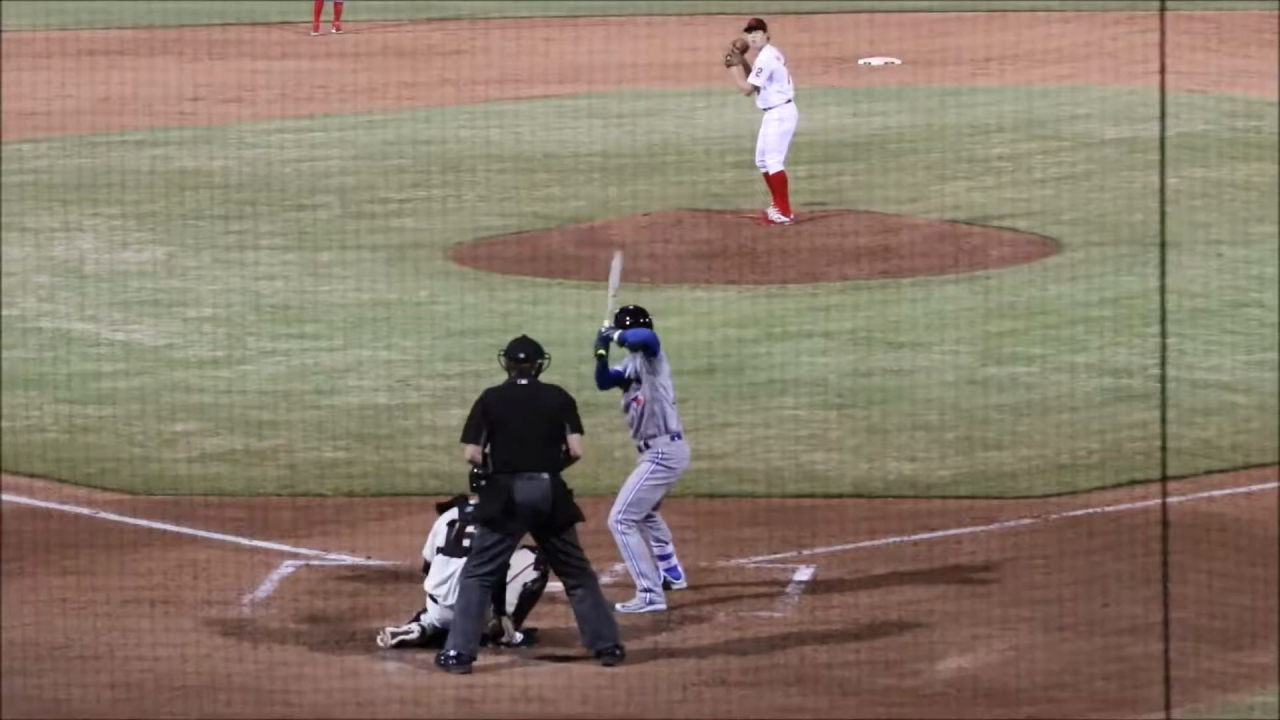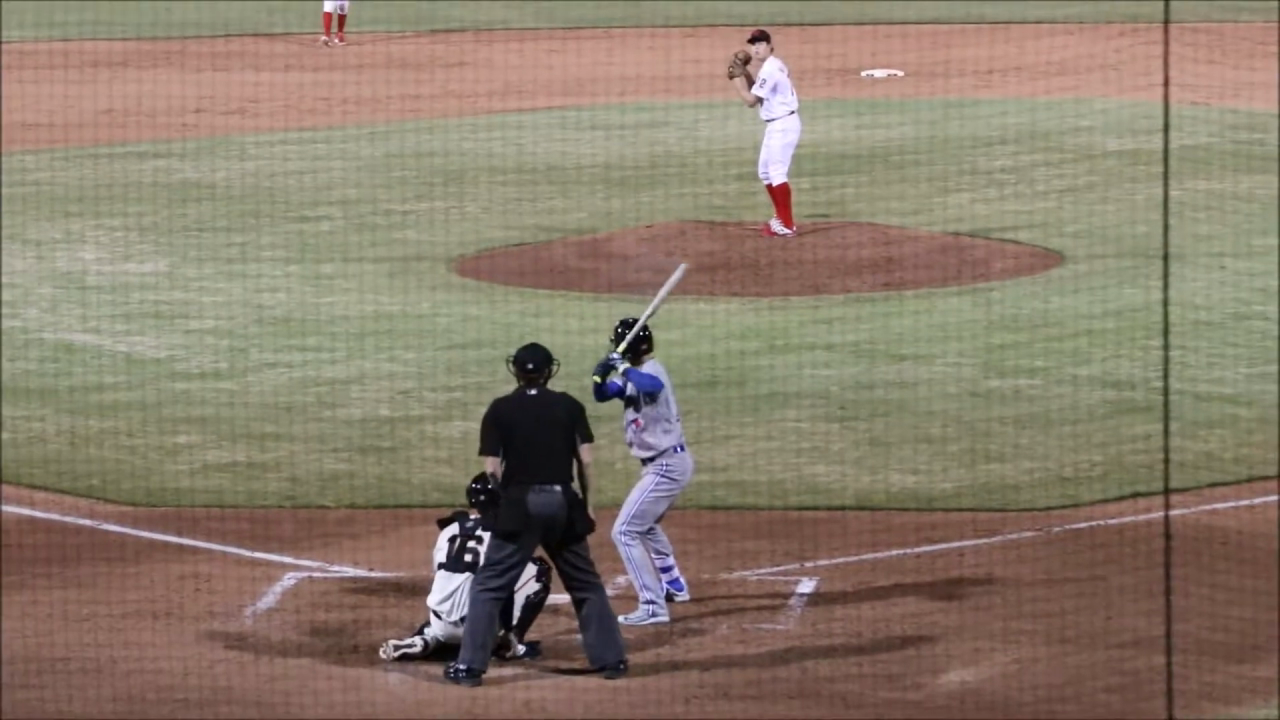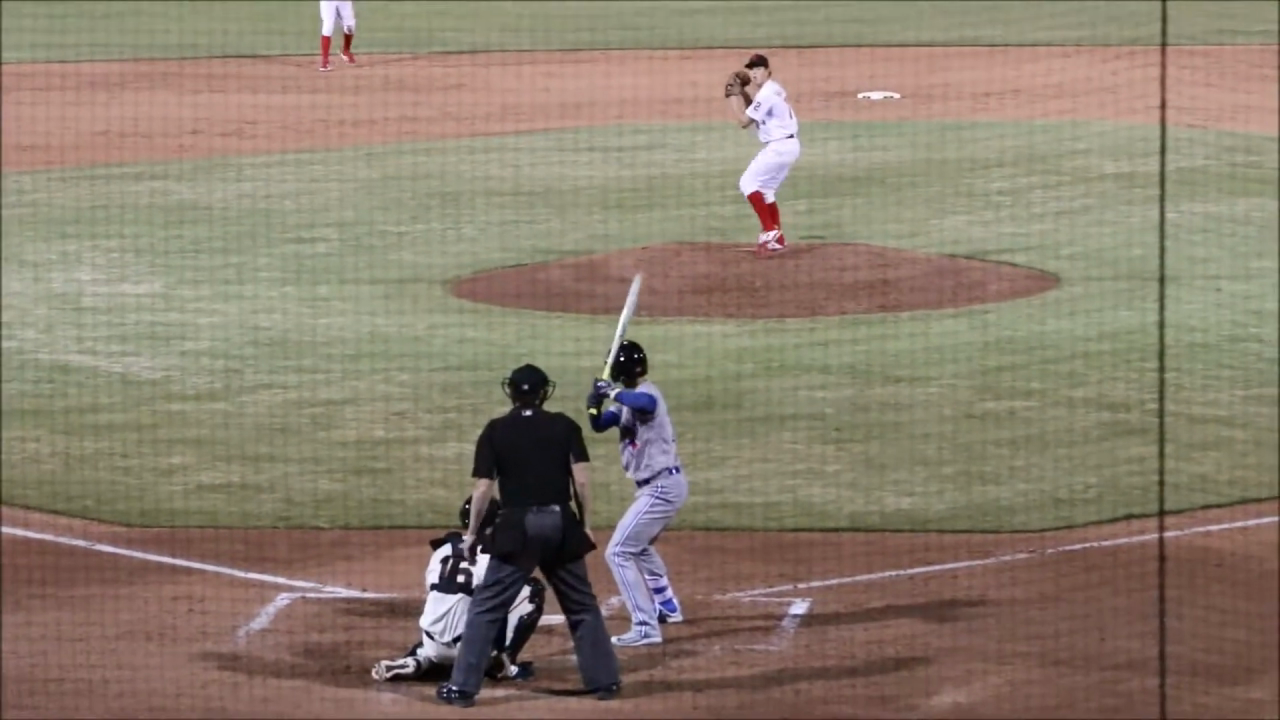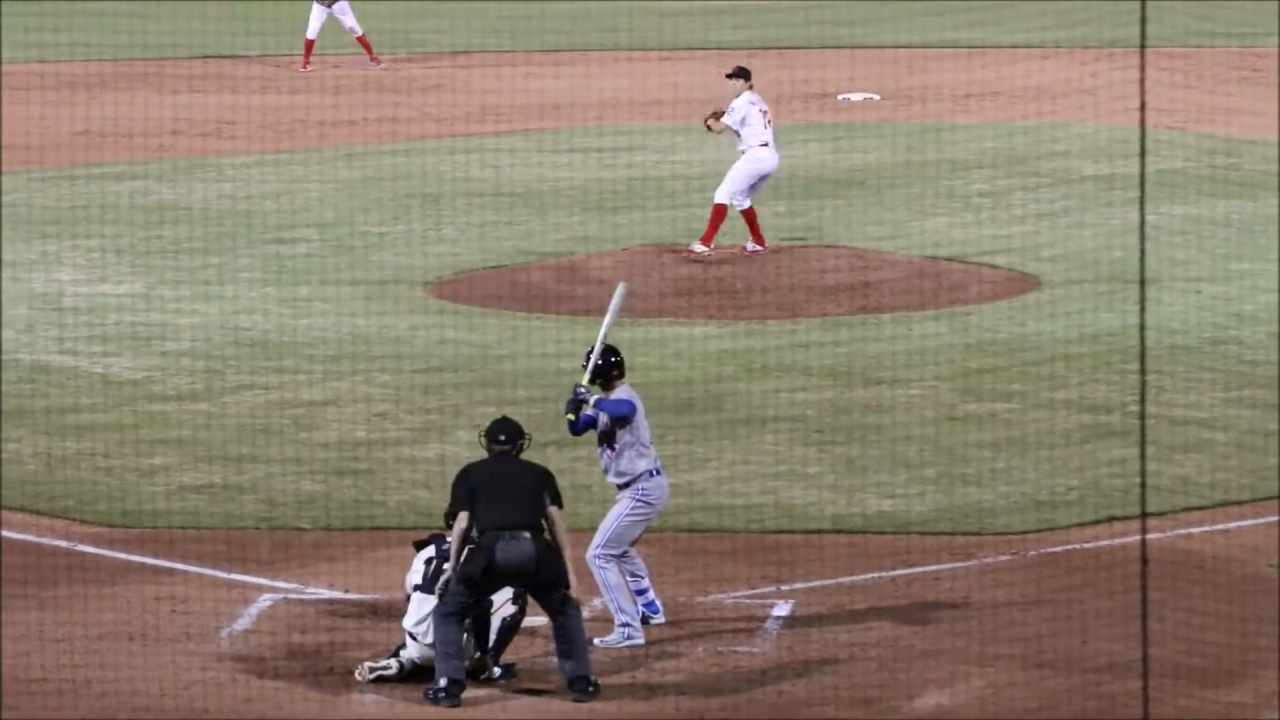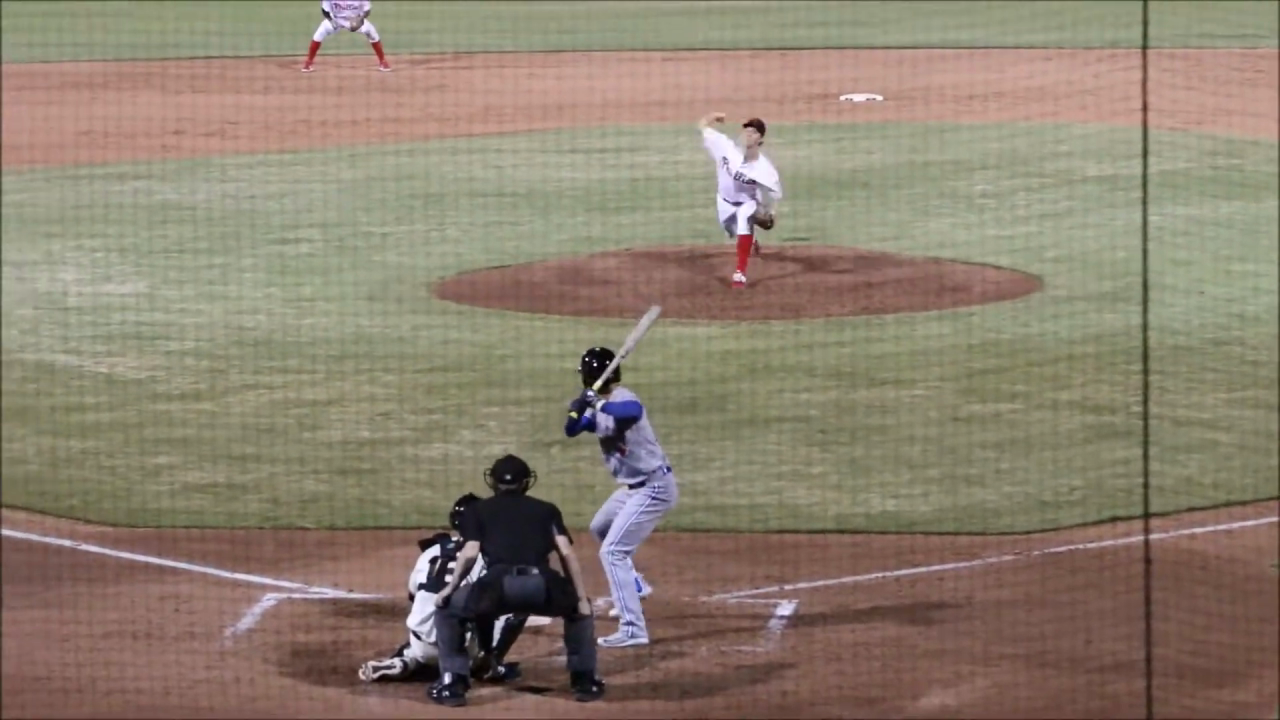
dt=0.5s
person 1, frame 1
left shoulder: (490, 398)
right shoulder: (559, 397)
left elbow: (471, 455)
right elbow: (576, 451)
left hip: (505, 495)
right hip: (549, 493)
left knee: (477, 574)
right knee: (578, 573)
left ankle: (459, 653)
right ankle: (608, 646)
person 1, frame 2
left shoulder: (500, 409)
right shoulder: (569, 405)
left elbow: (492, 468)
right elbow: (586, 461)
right wrist: (586, 502)
left hip: (519, 504)
right hip: (562, 503)
left knee: (489, 586)
right knee: (586, 584)
left ankle: (469, 665)
right ankle: (611, 659)
person 1, frame 3
left shoulder: (495, 430)
right shoulder: (565, 426)
left elbow: (483, 488)
right elbow: (581, 480)
left wrist: (472, 533)
right wrist: (584, 522)
left hip: (517, 526)
right hip: (559, 524)
left knee: (486, 607)
right knee: (582, 605)
left ankle: (462, 686)
right ankle: (604, 681)
person 1, frame 4
left shoulder: (471, 473)
right shoulder: (539, 472)
left elbow: (462, 525)
right elbow: (556, 524)
left wrist: (451, 569)
right wrist: (570, 575)
left hip: (491, 551)
right hip: (533, 551)
left knee: (448, 610)
right knee: (565, 608)
left ankle: (448, 684)
right ankle: (581, 681)
person 1, frame 5
left shoulder: (479, 510)
right shoulder: (546, 509)
left elbow: (470, 554)
right elbow: (566, 553)
left wrist: (451, 588)
right wrist: (582, 599)
left hip: (499, 585)
right hip: (541, 586)
left knee: (448, 609)
right knee: (578, 609)
left ankle: (452, 683)
right ankle: (585, 680)
person 2, frame 1
left shoulder: (650, 353)
right shoulder: (633, 361)
left elbow: (648, 336)
right elbow: (604, 383)
left wrist: (616, 335)
right wrist: (602, 353)
left hip: (662, 452)
right hip: (664, 450)
left knee: (621, 519)
right knee: (645, 513)
left ankle: (650, 595)
right ankle: (671, 573)
person 2, frame 2
left shoulder: (651, 372)
right shoulder: (633, 377)
left elbow: (652, 385)
right elbow: (602, 395)
left wrist: (621, 365)
right wrist: (601, 373)
left hip: (666, 465)
right hip: (669, 463)
left knee: (625, 531)
right knee: (645, 525)
left ankle: (653, 606)
right ankle: (674, 585)
person 2, frame 3
left shoulder: (645, 393)
right shoulder: (628, 400)
left elbow: (645, 403)
right elbow: (599, 425)
left wrist: (612, 392)
right wrist: (595, 404)
left hip: (661, 486)
right hip: (661, 485)
left knee: (618, 552)
right knee: (639, 546)
left ankle: (646, 627)
right ankle: (666, 607)
person 2, frame 4
left shoulder: (624, 396)
right shoulder: (606, 401)
left elbow: (623, 411)
right elbow: (577, 429)
left wrist: (590, 399)
right wrist: (574, 409)
left hip: (642, 489)
right hip: (643, 487)
left knee: (599, 554)
right knee: (620, 548)
left ankle: (628, 629)
right ankle: (650, 608)
person 2, frame 5
left shoulder: (622, 399)
right shoulder: (601, 402)
left elbow: (633, 412)
right elbow: (572, 430)
left wrist: (598, 403)
right wrist: (577, 409)
left hip: (654, 486)
right hip: (637, 486)
left knee: (612, 551)
right knee: (600, 528)
left ankle: (633, 629)
right ankle: (632, 587)
person 3, frame 1
left shoulder: (765, 58)
right shoulder: (769, 54)
left elbow: (747, 89)
right elbow: (754, 80)
left wrist: (733, 67)
right wrist: (740, 61)
left hip: (780, 114)
right hip: (774, 114)
left knee: (773, 161)
right knee: (763, 160)
left ankle: (785, 213)
right ankle: (778, 206)
person 3, frame 2
left shoulder: (769, 69)
right shoulder: (772, 66)
left elbow: (751, 100)
right elbow: (758, 92)
left wrist: (736, 78)
right wrist: (743, 73)
left hip: (783, 125)
right hip: (776, 125)
left knee: (777, 173)
right knee: (765, 171)
left ankle: (787, 225)
right ankle: (781, 218)
person 3, frame 3
left shoulder: (766, 93)
right shoulder: (771, 89)
left elbow: (744, 121)
right elbow: (754, 113)
left wrist: (732, 98)
right wrist: (741, 93)
left hip: (781, 147)
right hip: (782, 146)
left knee: (748, 183)
right knee: (764, 191)
left ankle: (769, 230)
right ankle: (776, 238)
person 3, frame 4
left shoulder: (742, 102)
right shoulder: (759, 102)
left elbow: (720, 128)
left wrist: (709, 122)
right wrist: (726, 117)
left hip: (757, 156)
right hip: (770, 157)
left knee: (723, 194)
right knee: (740, 197)
left ankle: (704, 243)
right ankle: (757, 243)
person 3, frame 5
left shoulder: (766, 170)
right shoulder: (728, 147)
left elbow: (775, 194)
right elbow: (703, 125)
left wrist: (770, 213)
right wrist: (716, 116)
left hip: (748, 202)
right hip: (726, 201)
left knee: (743, 225)
right knee: (734, 233)
left ankle: (740, 273)
right ankle: (749, 242)
person 4, frame 1
left shoulder: (447, 516)
left elbow: (428, 567)
right wrist: (502, 616)
left hip: (440, 612)
right knee: (535, 559)
left ankle: (423, 627)
right ankle: (506, 632)
person 4, frame 2
left shoulder: (448, 531)
right wrist: (509, 632)
left hip: (442, 625)
right knee: (538, 570)
left ankle: (426, 639)
right ankle: (510, 644)
person 4, frame 3
left shoulder: (441, 551)
right shoulder: (492, 554)
right wrist: (502, 655)
left hip: (434, 646)
right knee: (532, 592)
left ankle: (418, 660)
right ankle: (502, 664)
person 4, frame 4
left shoulder: (425, 551)
left elbow: (410, 599)
right elbow: (480, 607)
right wrist: (484, 654)
left hip: (418, 647)
right knee: (515, 595)
left ankle: (398, 662)
right ankle: (485, 663)
person 4, frame 5
left shoulder: (430, 551)
left elbow: (413, 596)
right wrist: (488, 655)
left hip: (422, 647)
left ankle: (401, 663)
right ankle: (488, 665)
